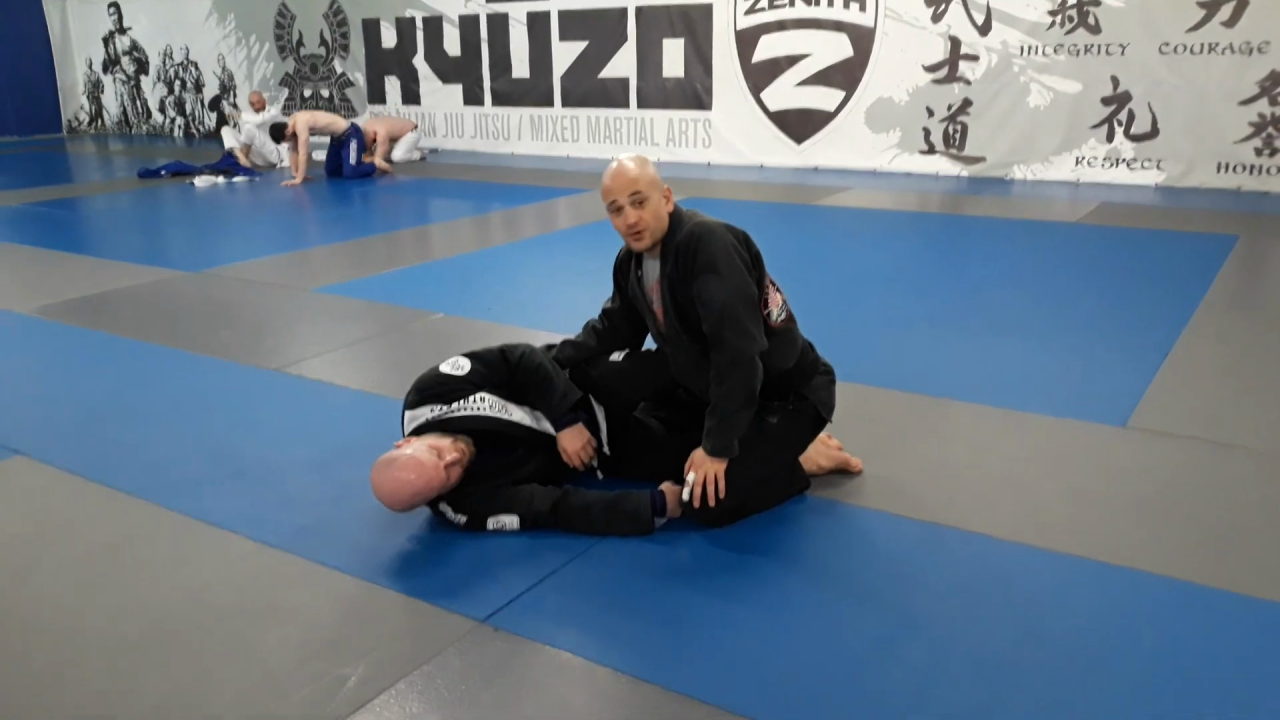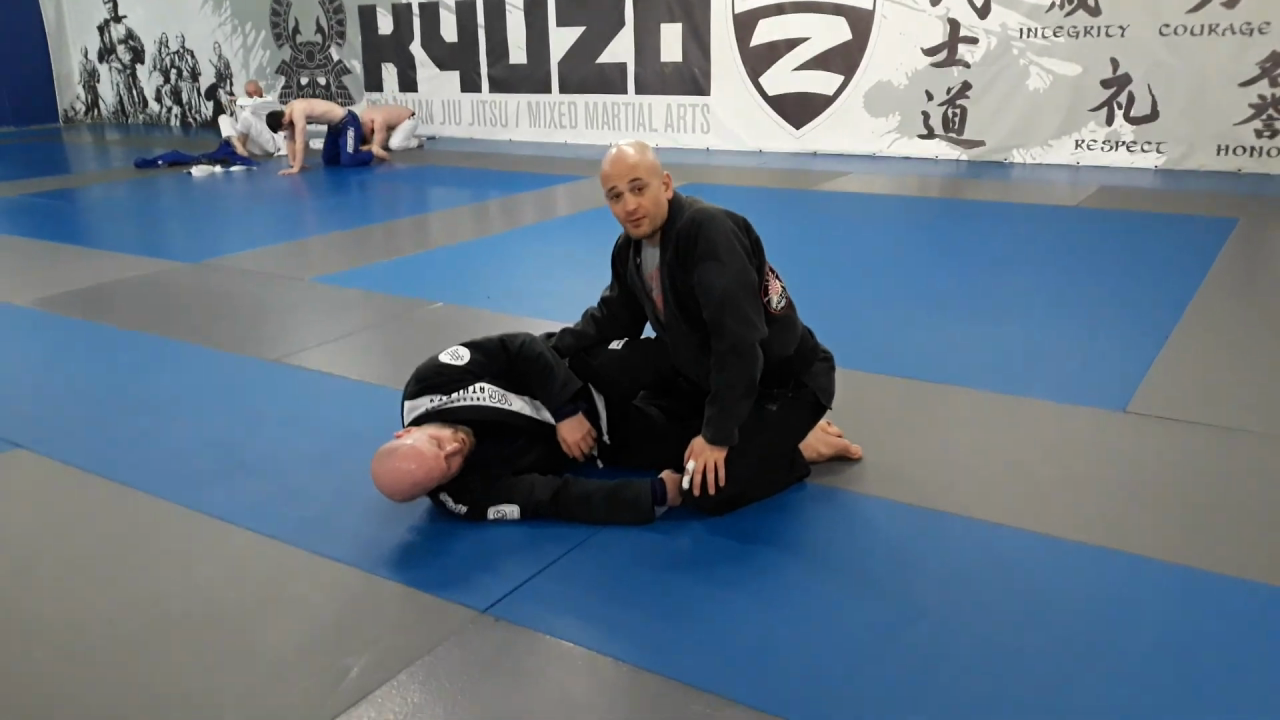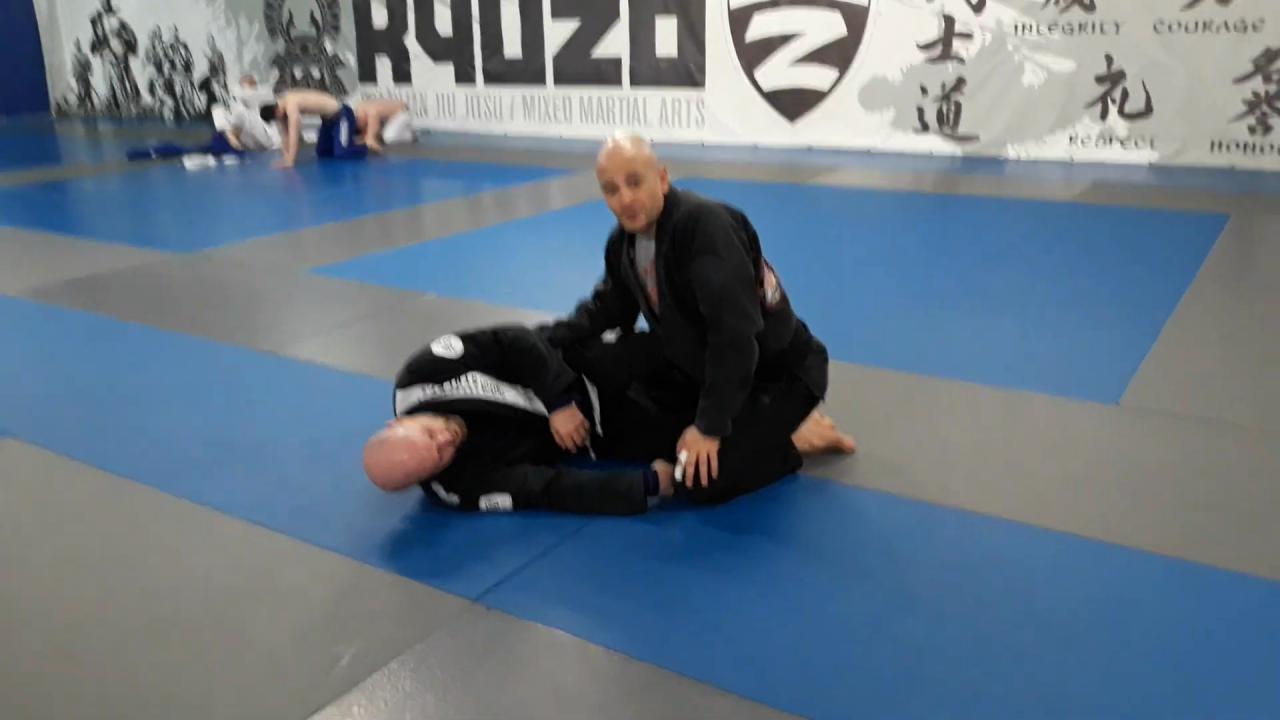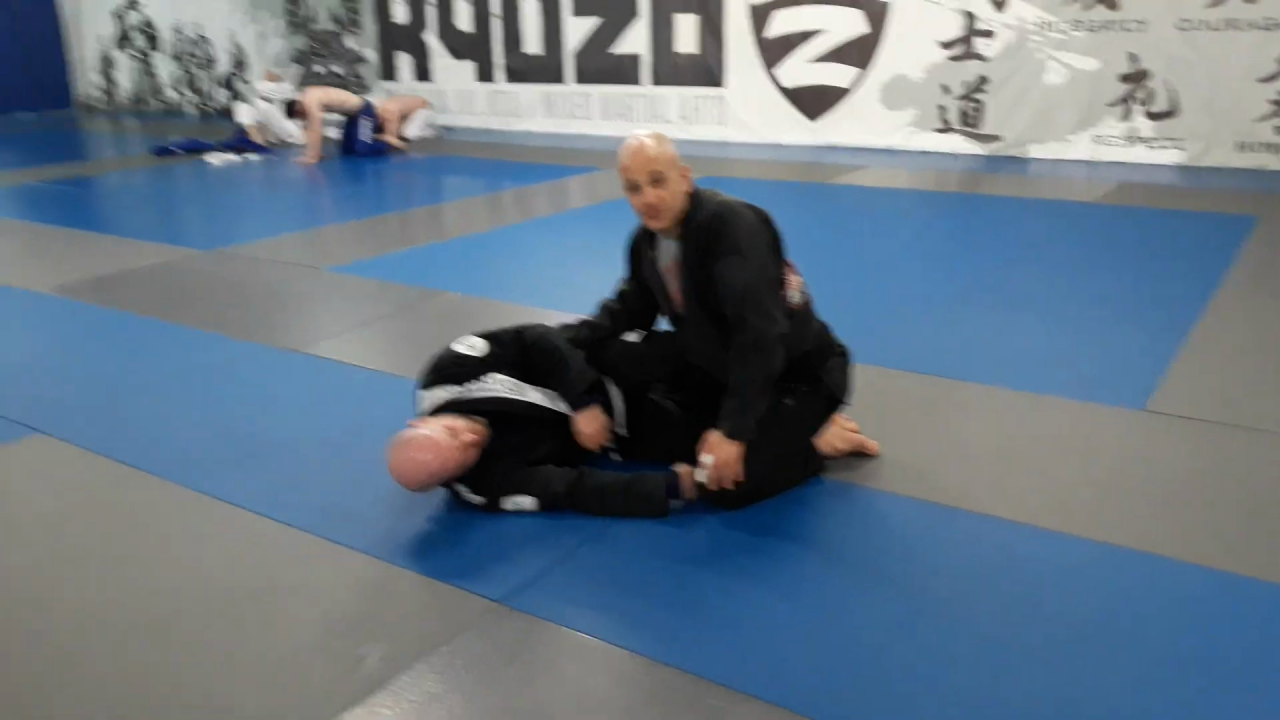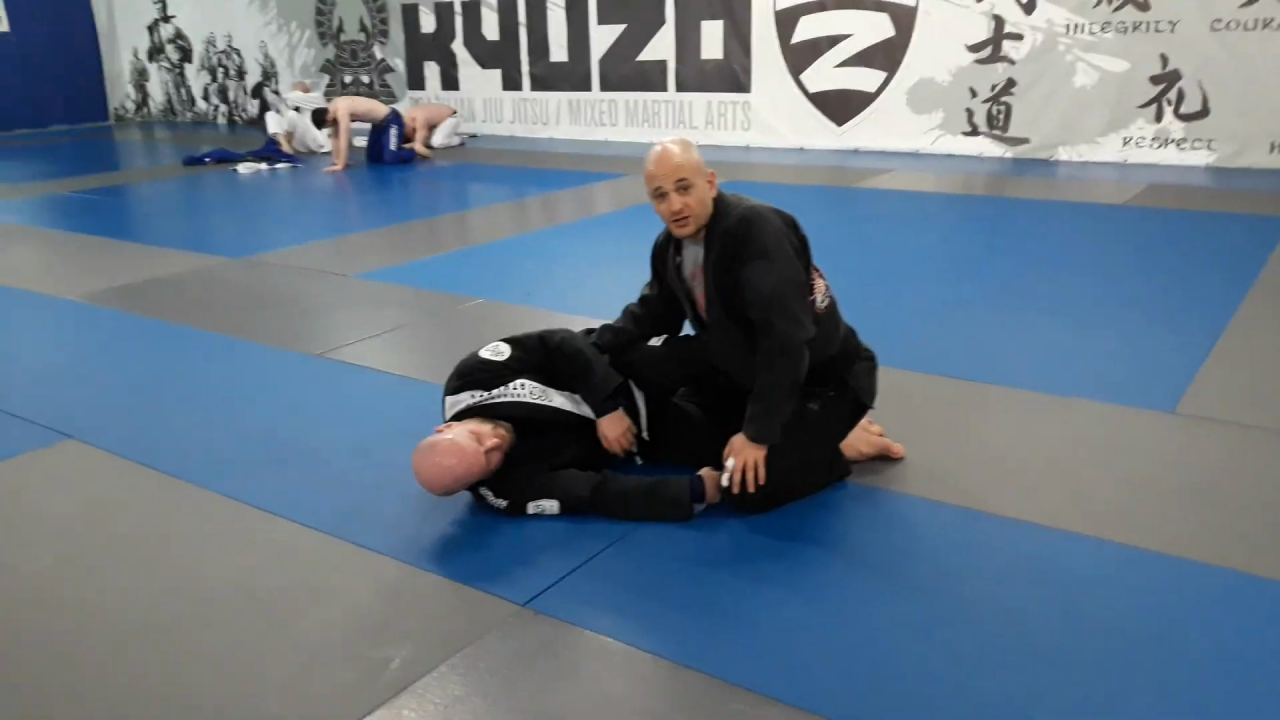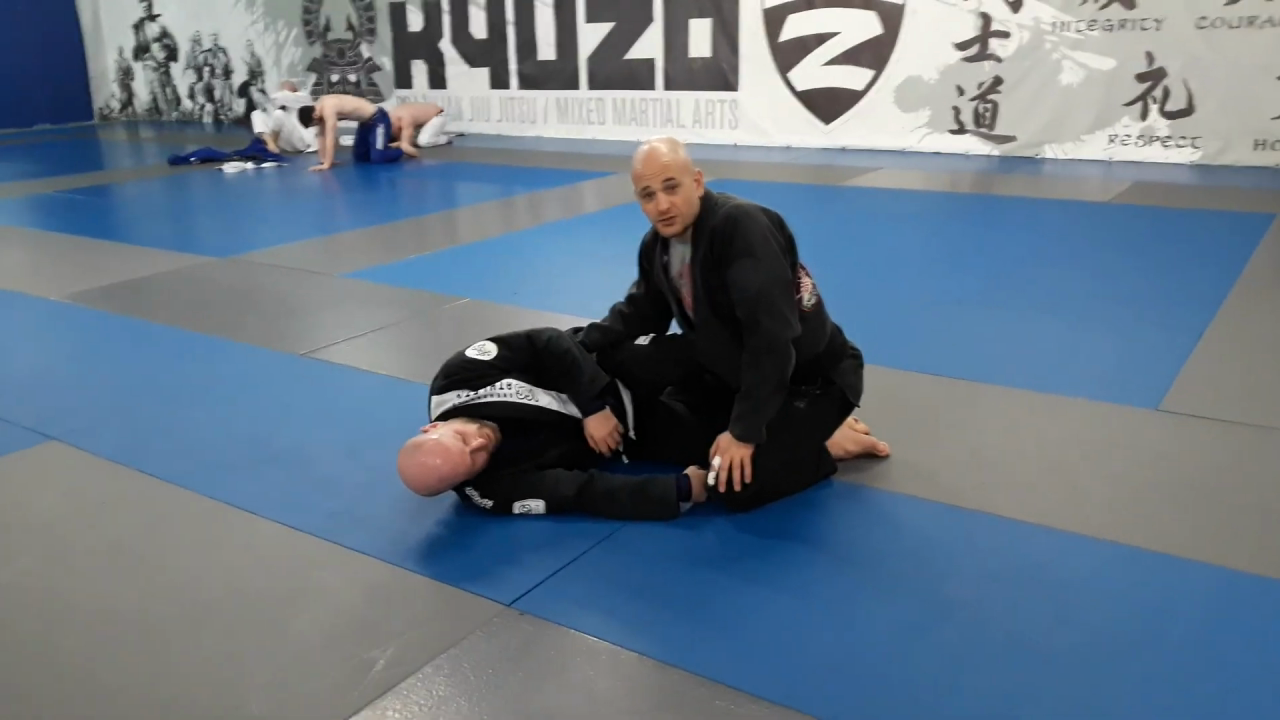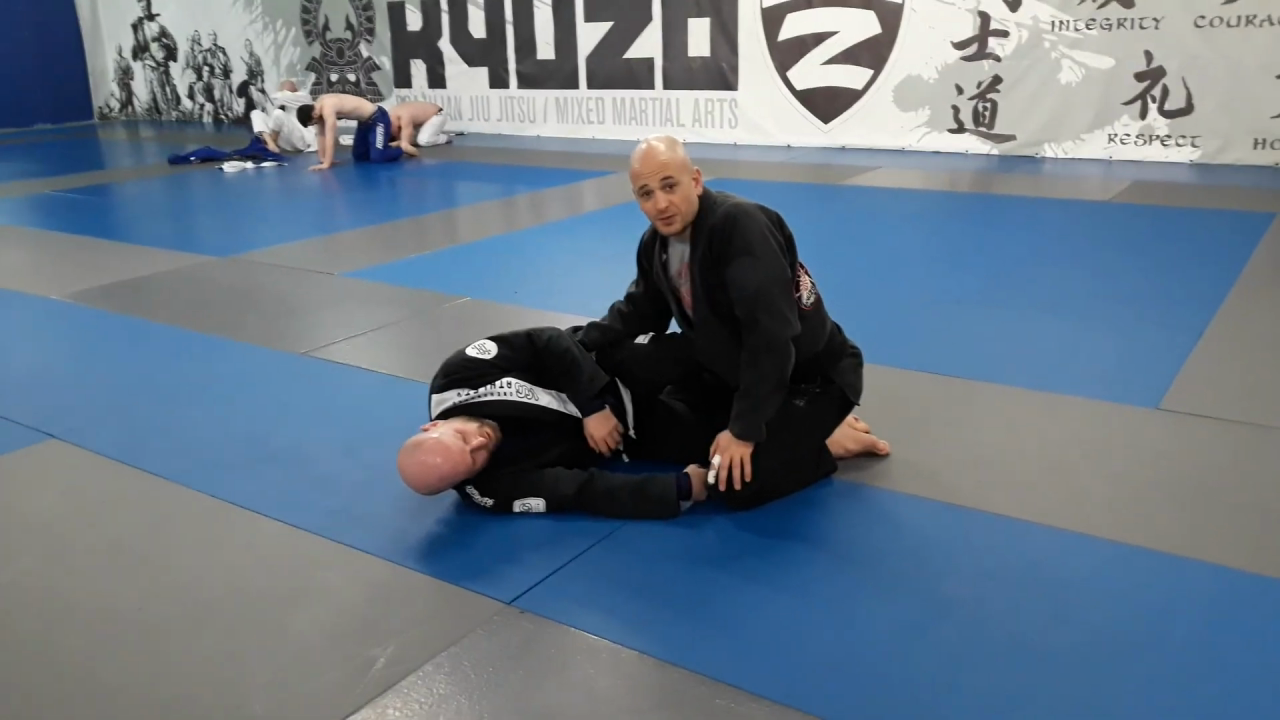
dt=0.1s
person 1, frame 1
left shoulder: (430, 391)
right shoulder: (469, 508)
left elbow: (519, 360)
right elbow: (561, 510)
left wrist: (565, 419)
right wrist: (661, 505)
left hip: (586, 387)
right hip: (602, 447)
person 1, frame 2
left shoulder: (432, 381)
right shoulder: (470, 497)
left elbow: (519, 349)
right elbow: (562, 499)
left wrist: (565, 409)
right wrist: (661, 494)
left hip: (583, 378)
right hip: (603, 438)
person 1, frame 3
left shoulder: (422, 372)
right shoulder: (462, 492)
left elbow: (505, 339)
right elbow: (554, 488)
left wrist: (558, 399)
right wrist: (655, 483)
left hip: (584, 375)
right ankle: (793, 435)
person 1, frame 4
left shoulder: (448, 373)
right shoulder: (485, 489)
left elbow: (537, 340)
right elbow: (580, 491)
left wrist: (584, 402)
right wrist: (676, 485)
left hip: (605, 374)
person 1, frame 5
left shoulder: (471, 377)
right shoulder: (509, 492)
left elbow: (560, 345)
right elbow: (602, 494)
left wrist: (608, 405)
right wrist: (698, 490)
person 1, frame 6
left shoulder: (458, 376)
right shoulder: (495, 490)
left elbow: (548, 344)
right elbow: (588, 493)
left wrist: (594, 405)
right wrist: (686, 488)
person 1, frame 7
left shoulder: (459, 373)
right shoulder: (498, 490)
left elbow: (548, 342)
right elbow: (589, 493)
left wrist: (594, 405)
right wrist: (685, 487)
person 2, frame 1
left shoulder: (709, 246)
right shoulder: (632, 258)
left elbow: (738, 354)
right elbow: (615, 328)
left wrist: (717, 446)
right wrist: (553, 361)
left hip: (783, 392)
right hip: (704, 381)
left knee: (712, 504)
left ankle: (804, 456)
person 2, frame 2
left shoulder: (710, 233)
right shoulder: (630, 246)
left elbow: (738, 341)
right elbow: (614, 316)
left wrist: (717, 435)
right wrist: (552, 350)
left hip: (782, 379)
left knee: (712, 493)
left ankle: (804, 443)
person 2, frame 3
left shoulder: (706, 226)
right shoulder: (624, 239)
left elbow: (734, 334)
right elbow: (607, 308)
left wrist: (710, 426)
right wrist: (546, 341)
left hip: (774, 371)
right hip: (696, 359)
left knee: (704, 482)
left ankle: (794, 435)
person 2, frame 4
left shoulder: (730, 225)
right shoulder: (646, 239)
left elbow: (759, 336)
right elbow: (629, 309)
left wrist: (734, 429)
right wrist: (569, 341)
left hip: (796, 373)
right hip: (718, 361)
left knee: (727, 487)
left ankle: (817, 439)
person 2, frame 5
left shoulder: (755, 230)
right shoulder: (670, 244)
left elbow: (785, 341)
right elbow: (652, 313)
left wrist: (758, 433)
right wrist: (592, 346)
left hip: (822, 377)
right hip: (742, 365)
left knee: (752, 490)
left ankle: (843, 442)
person 2, frame 6
left shoulder: (743, 228)
right shoulder: (657, 243)
left elbow: (772, 339)
right elbow: (640, 312)
left wrist: (744, 431)
right wrist: (579, 344)
left hip: (808, 375)
right hip: (729, 364)
left knee: (738, 489)
left ankle: (829, 440)
person 2, frame 7
left shoulder: (741, 227)
right shoulder: (656, 242)
left elbow: (771, 337)
right elbow: (639, 311)
left wrist: (744, 430)
right wrist: (577, 343)
left hip: (809, 373)
right hip: (730, 361)
left knee: (738, 486)
left ankle: (828, 439)
